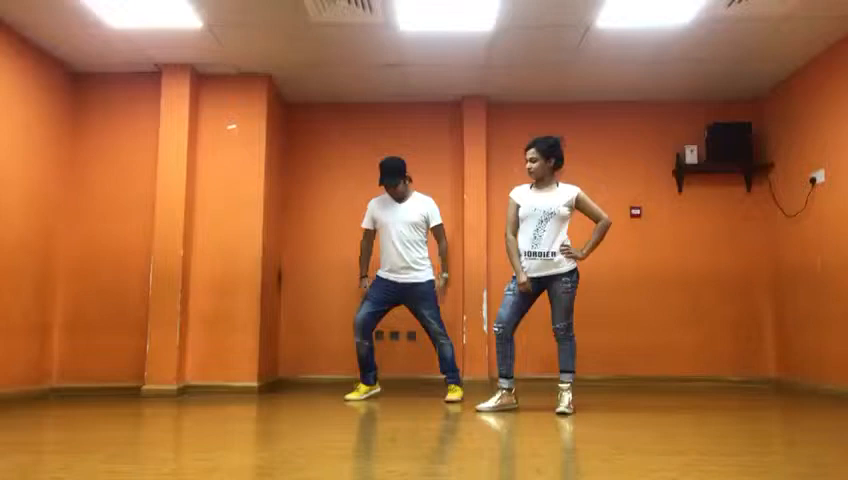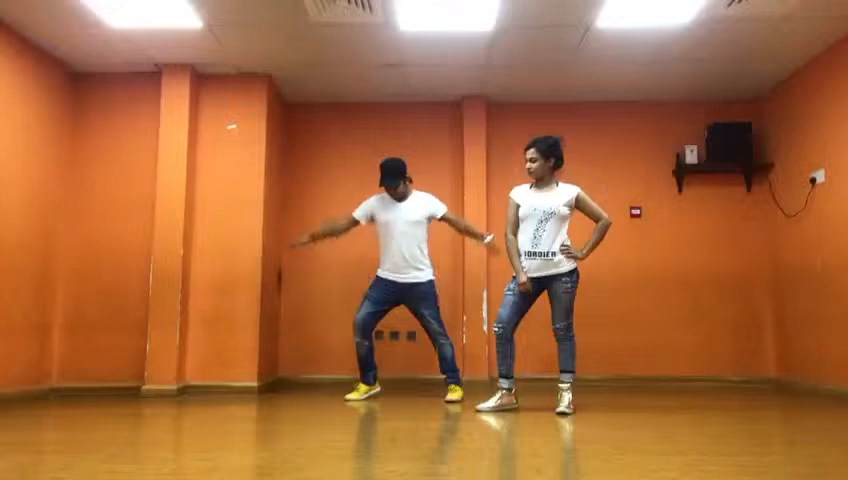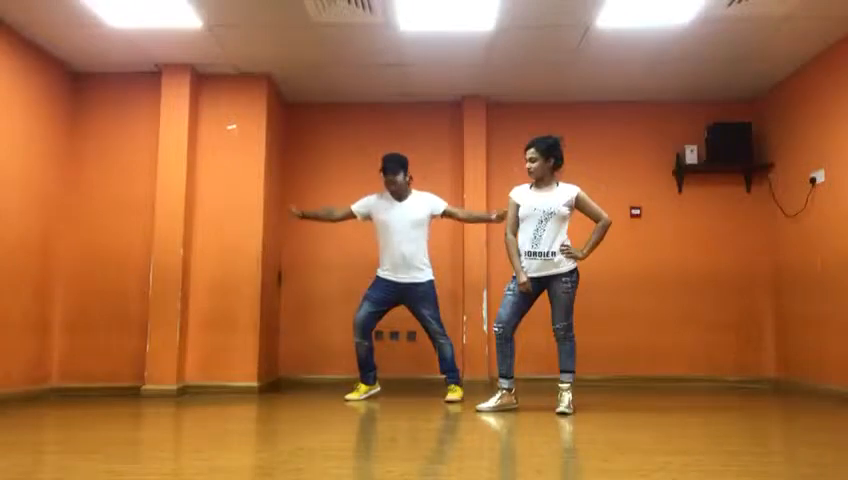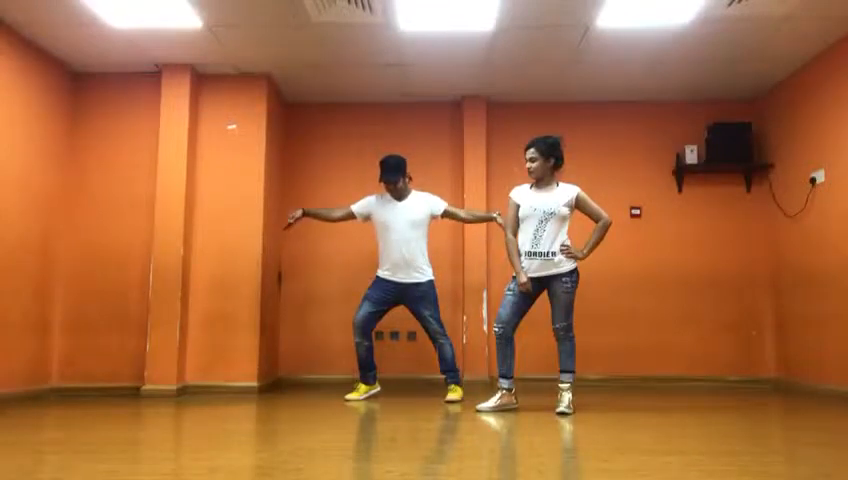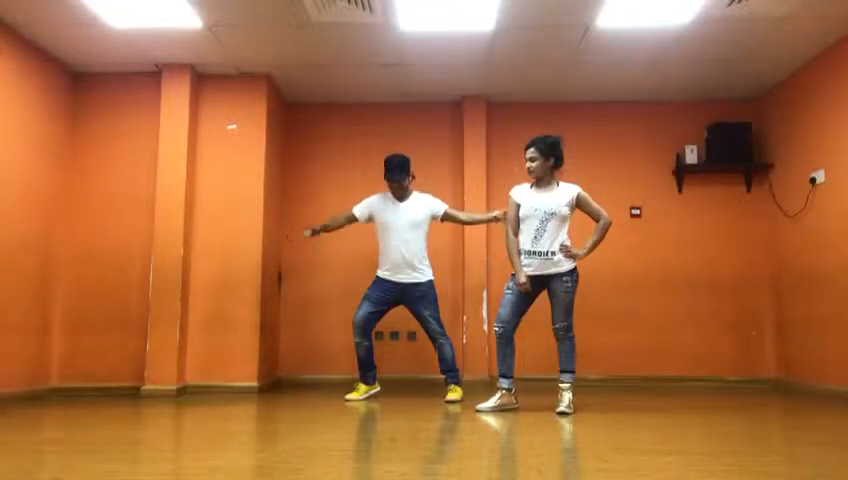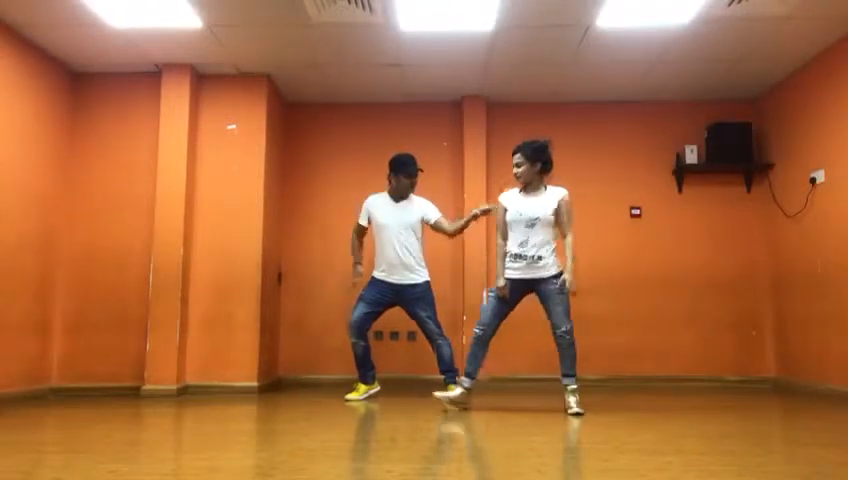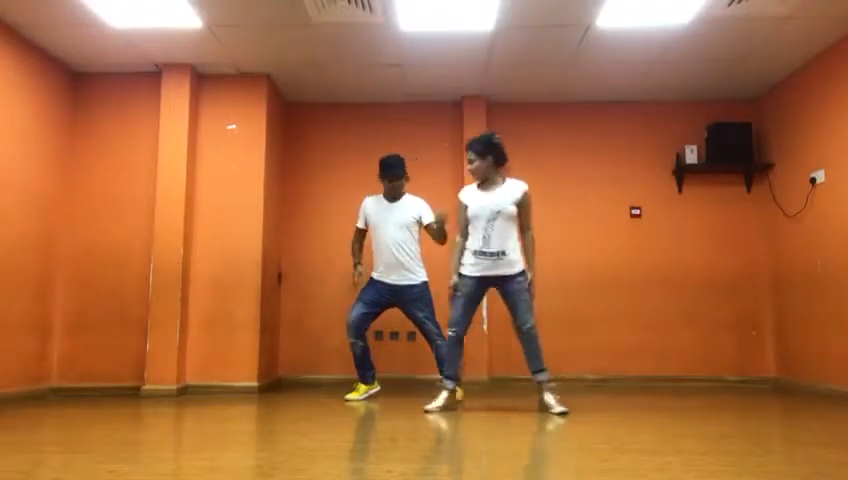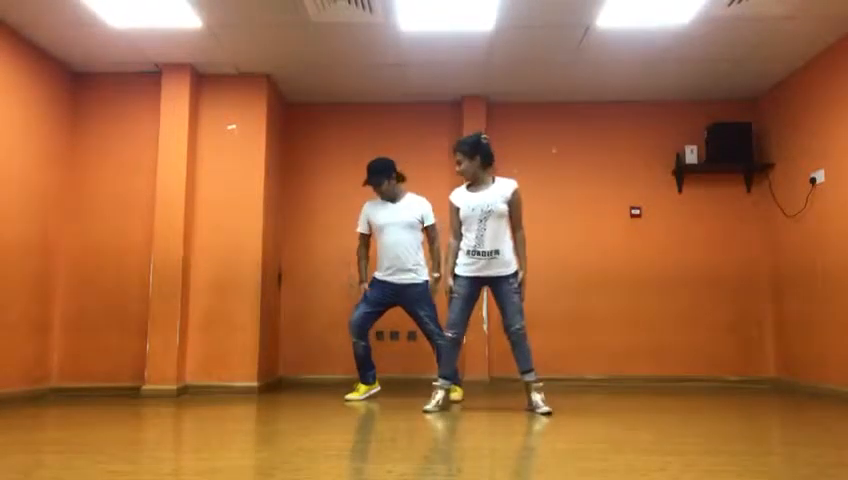
dt=0.3s
person 1, frame 1
left shoulder: (570, 193)
right shoulder: (519, 193)
left elbow: (604, 220)
right elbow: (510, 235)
left wrist: (584, 252)
right wrist: (520, 273)
left hip: (561, 272)
right hip: (527, 273)
left knee: (563, 331)
right knee: (502, 328)
left ankle: (566, 393)
right ankle: (506, 393)
person 1, frame 2
left shoulder: (570, 193)
right shoulder: (519, 193)
left elbow: (604, 220)
right elbow: (510, 235)
left wrist: (584, 252)
right wrist: (519, 273)
left hip: (561, 272)
right hip: (527, 273)
left knee: (563, 331)
right knee: (502, 327)
left ankle: (566, 393)
right ankle: (506, 393)
person 1, frame 3
left shoulder: (570, 192)
right shoulder: (518, 193)
left elbow: (604, 220)
right elbow: (510, 235)
left wrist: (584, 252)
right wrist: (519, 273)
left hip: (561, 272)
right hip: (527, 273)
left knee: (563, 331)
right knee: (502, 327)
left ankle: (566, 393)
right ankle: (506, 393)
person 1, frame 4
left shoulder: (570, 193)
right shoulder: (518, 193)
left elbow: (604, 220)
right elbow: (510, 235)
left wrist: (584, 252)
right wrist: (519, 273)
left hip: (561, 272)
right hip: (527, 273)
left knee: (563, 331)
right knee: (502, 327)
left ankle: (566, 393)
right ankle: (506, 393)
person 1, frame 5
left shoulder: (571, 192)
right shoulder: (518, 193)
left elbow: (604, 220)
right elbow: (511, 235)
left wrist: (584, 250)
right wrist: (519, 272)
left hip: (561, 271)
right hip: (526, 272)
left knee: (563, 330)
right knee: (502, 327)
left ankle: (565, 393)
right ankle: (505, 393)
person 1, frame 6
left shoulder: (559, 196)
right shoulder: (507, 198)
left elbow: (567, 235)
right elbow: (501, 239)
left wrist: (568, 271)
right wrist: (499, 277)
left hip: (548, 275)
right hip: (512, 275)
left knee: (564, 332)
right knee: (483, 330)
left ankle: (571, 393)
right ankle: (464, 389)
person 1, frame 7
left shoulder: (518, 190)
right shoulder: (467, 194)
left elbow: (526, 232)
right elbow: (461, 236)
left wrist: (531, 270)
right wrist: (454, 272)
left hip: (511, 271)
right hip: (473, 272)
left knee: (527, 329)
right knee: (455, 331)
left ankle: (546, 392)
right ankle: (447, 393)
person 1, frame 8
left shoulder: (508, 188)
right shoulder: (457, 196)
left elbow: (518, 231)
right elbow: (455, 238)
left wrist: (523, 269)
right wrist: (448, 275)
left hip: (504, 271)
right hip: (467, 273)
left knee: (516, 330)
right knee: (453, 332)
left ankle: (534, 391)
right ankle: (441, 391)
person 2, frame 1
left shoulder: (425, 204)
right shoulder: (375, 205)
left elbow: (442, 240)
right elbow: (367, 241)
left wrist: (444, 274)
right wrist: (363, 276)
left hip: (420, 282)
right hip: (385, 280)
left knee: (438, 332)
right knee: (361, 324)
left ankle: (454, 384)
right ankle: (368, 383)
person 2, frame 2
left shoulder: (426, 201)
right shoulder: (374, 203)
left elbow: (455, 222)
right elbow: (345, 224)
left wrist: (483, 238)
right wrist: (312, 237)
left hip: (420, 281)
right hip: (386, 280)
left knee: (437, 332)
right knee: (361, 324)
left ankle: (454, 384)
right ankle: (368, 382)
person 2, frame 3
left shoulder: (426, 200)
right shoulder: (373, 202)
left elbow: (460, 214)
right elbow: (337, 214)
left wrist: (491, 217)
right wrist: (304, 214)
left hip: (420, 282)
right hip: (386, 280)
left knee: (437, 332)
right knee: (361, 324)
left ankle: (454, 384)
right ankle: (368, 382)
person 2, frame 4
left shoulder: (426, 201)
right shoulder: (373, 203)
left elbow: (462, 215)
right elbow: (337, 214)
left wrist: (491, 216)
right wrist: (304, 212)
left hip: (420, 282)
right hip: (386, 280)
left knee: (437, 332)
right knee: (360, 324)
left ankle: (454, 384)
right ankle: (368, 382)
person 2, frame 5
left shoulder: (426, 202)
right shoulder: (374, 203)
left elbow: (460, 217)
right elbow: (343, 219)
left wrist: (494, 216)
right wrist: (315, 230)
left hip: (420, 282)
right hip: (385, 280)
left knee: (437, 333)
right knee: (361, 325)
left ankle: (453, 384)
right ankle: (368, 382)
person 2, frame 6
left shoulder: (421, 205)
right shoulder: (372, 203)
left elbow: (450, 230)
right elbow: (358, 234)
left wrist: (473, 216)
right wrist: (357, 262)
left hip: (415, 283)
right hip: (381, 281)
left knee: (435, 334)
right knee: (356, 324)
left ankle: (452, 383)
right ankle: (367, 382)
person 2, frame 7
left shoulder: (417, 204)
right shoulder: (369, 204)
left elbow: (439, 238)
right elbow: (358, 238)
left wrist: (441, 226)
right wrist: (357, 264)
left hip: (413, 284)
right hip: (380, 282)
left knee: (433, 333)
right knee: (354, 325)
right ankle: (367, 382)
person 2, frame 8
left shoulder: (420, 204)
right shoulder: (370, 208)
left elbow: (434, 241)
right elbow: (363, 246)
left wrist: (436, 274)
right wrist: (362, 280)
left hip: (416, 283)
right hip: (382, 282)
left knee: (434, 333)
right knee: (357, 325)
left ankle: (453, 384)
right ankle: (368, 382)
